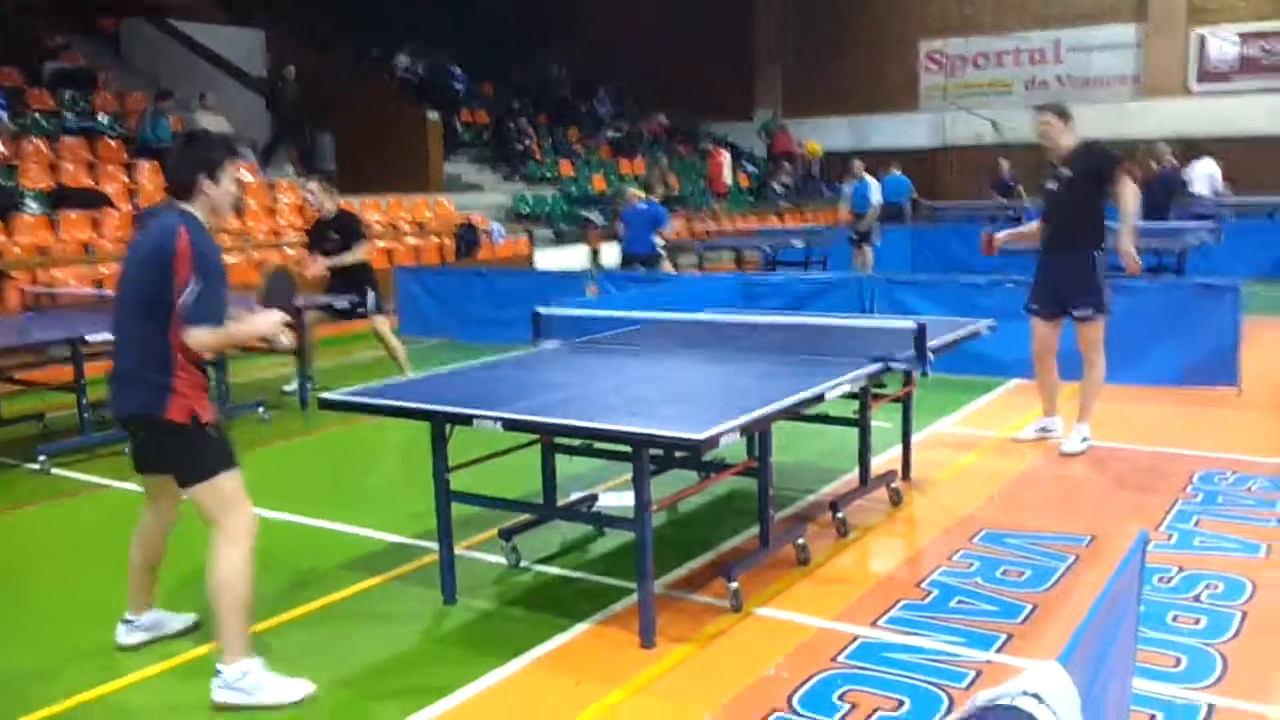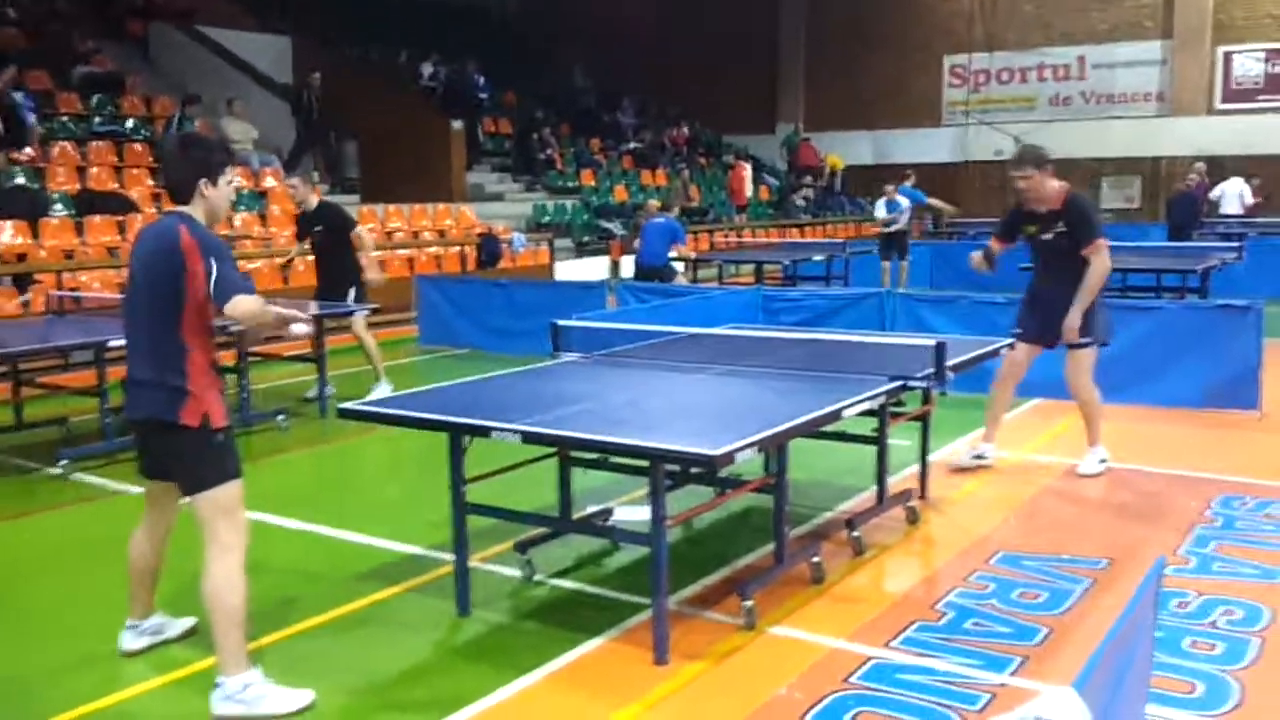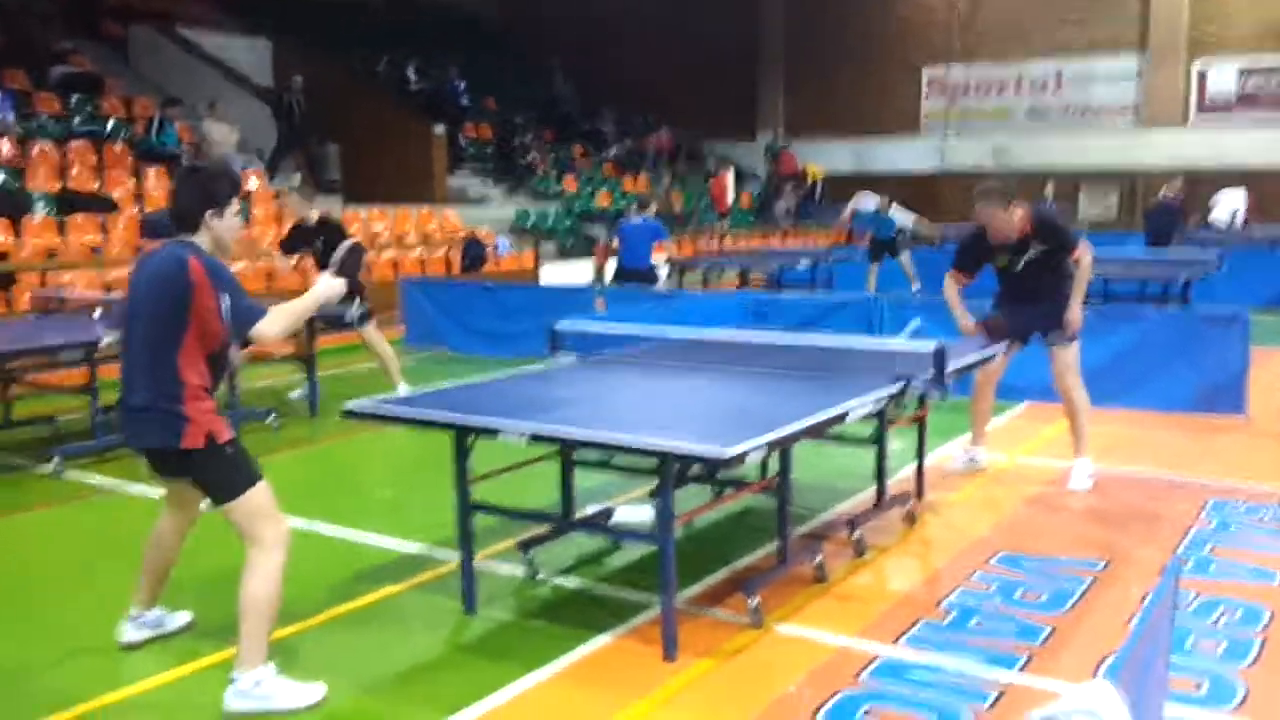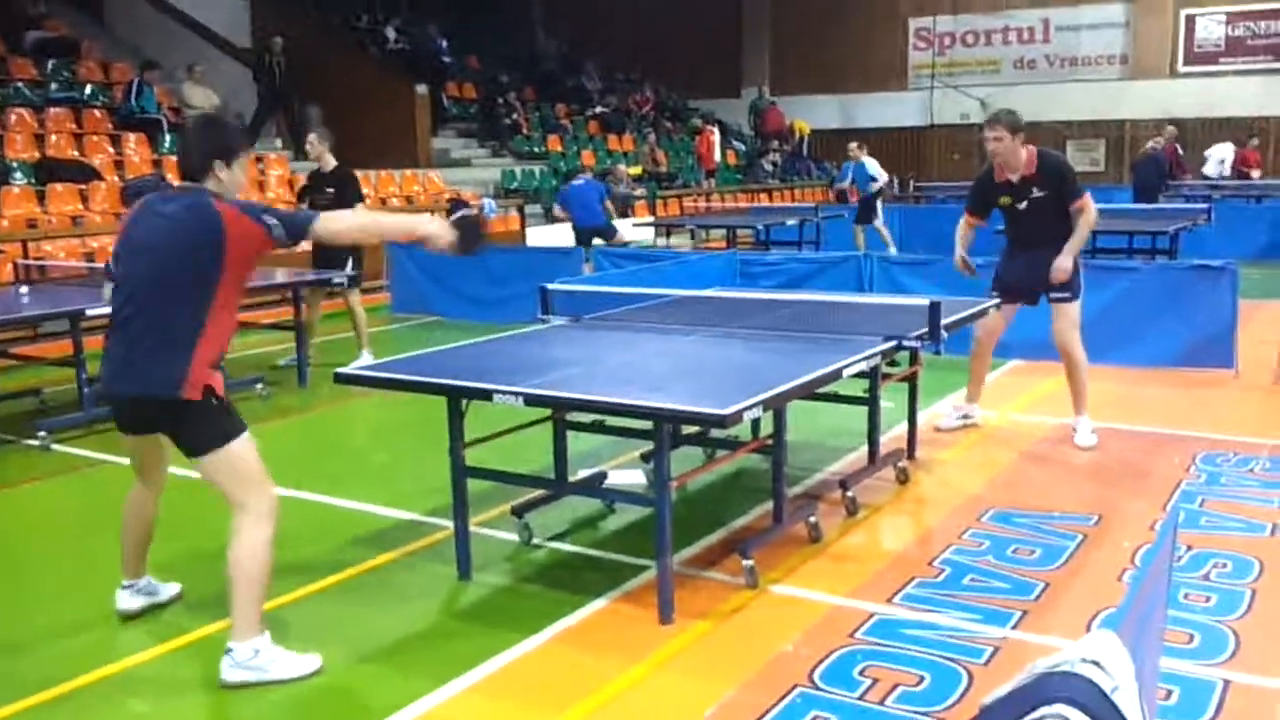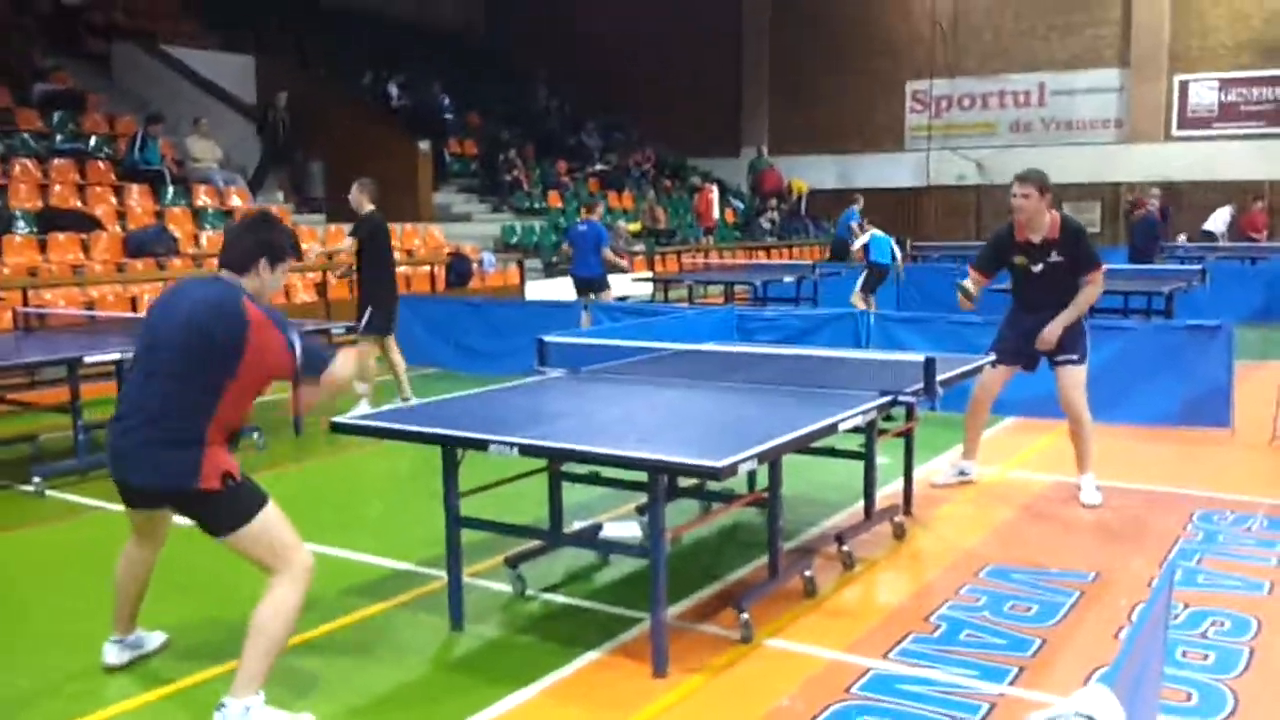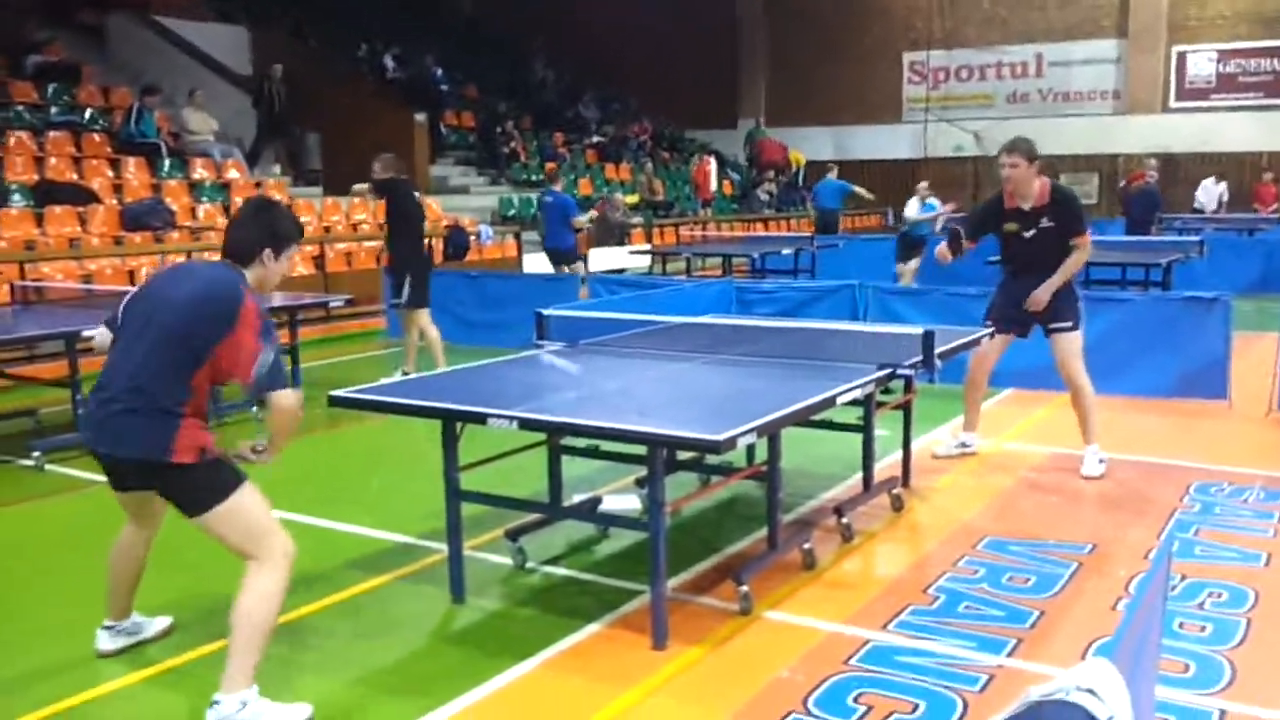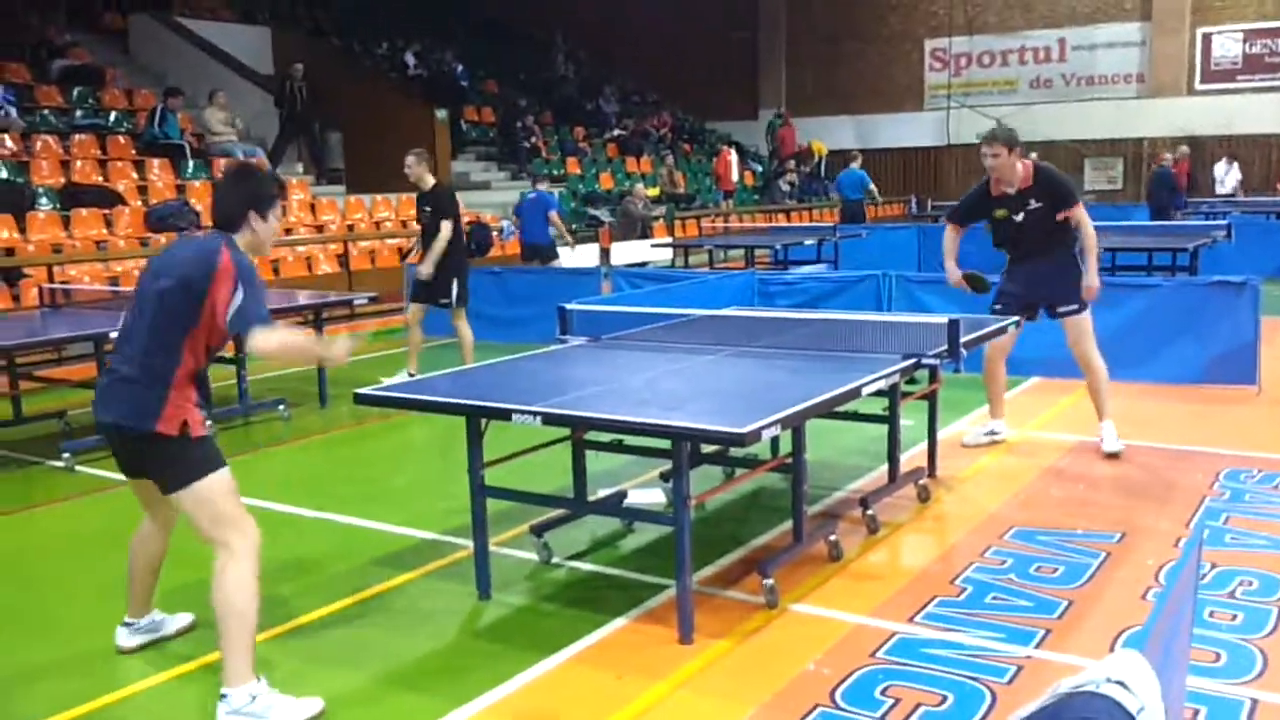
dt=0.7s
person 1, frame 1
left shoulder: (152, 230)
right shoulder: (193, 241)
right elbow: (200, 337)
left wrist: (239, 324)
right wrist: (256, 328)
left hip: (139, 395)
right hip: (174, 400)
left knee: (161, 505)
right knee: (235, 523)
left ankle: (139, 617)
right ankle: (236, 672)
person 1, frame 2
left shoulder: (154, 235)
right shoulder: (194, 238)
right elbow: (241, 307)
left wrist: (270, 314)
right wrist: (267, 317)
left hip: (146, 398)
right hip: (186, 405)
left knee: (157, 512)
right knee: (227, 537)
left ankle: (140, 624)
person 1, frame 3
left shoulder: (154, 262)
right shoulder: (202, 267)
left elbow: (156, 337)
right elbow: (265, 331)
right wrist: (318, 294)
left hip: (145, 416)
right hip: (188, 423)
left knee: (181, 505)
right knee: (269, 537)
left ankle: (142, 615)
right ankle: (251, 680)
person 1, frame 4
left shoulder: (142, 211)
right shoulder: (225, 215)
right elbow: (327, 227)
right wrist: (419, 227)
left hip: (124, 375)
right hip: (181, 381)
left knee: (149, 476)
right knee: (256, 503)
left ankle: (134, 586)
right ankle: (246, 650)
person 1, frame 5
left shoulder: (177, 295)
right shoulder: (251, 315)
right elbow: (331, 374)
right wrist: (356, 359)
left hip: (127, 451)
right hip: (190, 466)
left knee: (146, 536)
right knee: (293, 567)
left ankle: (122, 640)
person 1, frame 6
left shoulder: (171, 277)
right shoulder: (242, 307)
left elbow: (108, 337)
right elbow: (284, 402)
right wrist: (273, 444)
left hip: (105, 426)
right hip: (166, 442)
left knee: (144, 519)
right knee: (273, 553)
left ankle: (118, 626)
person 1, frame 7
left shoulder: (182, 251)
right shoulder: (228, 261)
left elbow: (148, 330)
right elbow: (265, 341)
right wrist: (324, 349)
left hip: (120, 405)
right hip: (161, 415)
left knee: (160, 512)
right knee: (239, 541)
left ankle: (138, 621)
person 2, frame 1
left shoulder: (1092, 154)
right shoulder: (1053, 172)
left elbow: (1128, 189)
left wrist: (1125, 238)
right wrist: (1007, 235)
left hip: (1084, 262)
right hip: (1050, 264)
left knee: (1091, 351)
right knee: (1041, 350)
left ankle: (1082, 427)
right ankle: (1050, 420)
person 2, frame 2
left shoulder: (1076, 206)
right shoulder: (1019, 210)
left elbow: (1101, 262)
right elbow: (996, 245)
left wrist: (1076, 312)
right wrist: (982, 257)
left hip: (1077, 300)
right hip: (1039, 296)
left knee: (1079, 383)
right knee: (1006, 371)
left ankle: (1097, 449)
right ankle: (985, 447)
person 2, frame 3
left shoulder: (1046, 224)
right shoulder: (977, 240)
left elbow: (1084, 258)
right elbow: (953, 280)
left wrist: (1075, 305)
right wrist: (962, 316)
left hip: (1054, 303)
right hip: (1011, 306)
left knee: (1068, 381)
right knee: (984, 376)
left ankle: (1082, 462)
right ankle: (976, 451)
person 2, frame 4
left shoulder: (1053, 166)
right shoulder: (987, 180)
left elbow: (1087, 211)
right elbow: (969, 221)
left wrist: (1068, 255)
right wrist: (960, 250)
left hip: (1059, 257)
right hip: (1018, 258)
left knee: (1067, 340)
right knee: (985, 334)
left ankle: (1082, 420)
right ankle: (969, 408)
person 2, frame 5
left shoulder: (1073, 233)
right shoulder: (1004, 238)
left elbow: (1095, 284)
right elbow: (976, 279)
left wrist: (1059, 324)
right wrist: (967, 292)
left hip: (1064, 323)
right hip: (1021, 320)
left knee: (1073, 401)
right knee: (981, 392)
left ankle: (1087, 479)
right ankle: (966, 465)
person 2, frame 6
left shoulder: (1062, 199)
right shoulder: (994, 206)
left elbow: (1082, 248)
right elbow: (961, 243)
left wrist: (1049, 286)
right wrist: (944, 250)
left hip: (1056, 289)
right hip: (1013, 289)
left knee: (1071, 368)
right knee: (978, 362)
left ankle: (1093, 450)
right ankle: (968, 437)
person 2, frame 7
left shoulder: (1048, 178)
right shoulder: (983, 194)
left elbow: (1083, 222)
right elbow: (952, 227)
left wrist: (1091, 270)
right wrist: (952, 267)
left hip: (1061, 268)
right hip: (1019, 272)
left knee: (1084, 349)
right knee: (994, 351)
left ankle: (1107, 426)
right ankle: (996, 425)
person 3, frame 1
left shoulder: (348, 220)
right shoulder: (317, 227)
left elbow: (362, 254)
right elbow: (313, 257)
left wrist: (328, 262)
left hip: (362, 284)
right hip: (336, 285)
left knee: (381, 330)
right knee: (305, 321)
left ankle: (408, 375)
person 3, frame 2
left shoulder: (331, 211)
right shoulder: (303, 217)
left elbow: (362, 235)
left wrist: (370, 266)
right wrist: (291, 257)
left hip: (348, 277)
right hip: (326, 281)
left knee: (358, 329)
left ankle: (382, 382)
right ankle: (324, 384)
person 3, frame 3
left shoulder: (330, 225)
right shoulder: (299, 231)
left elbow: (354, 253)
right elbow: (284, 252)
left hip: (349, 287)
left knee: (370, 336)
left ankle: (401, 385)
person 3, frame 4
left shoulder: (346, 176)
right shoulder: (313, 177)
right elbow: (303, 209)
right wrist: (300, 204)
left hip: (344, 247)
right hip: (322, 248)
left knee: (351, 299)
right knee: (312, 299)
left ankle: (365, 353)
person 3, frame 5
left shoulder: (368, 220)
right shoulder: (374, 220)
left elbow: (346, 246)
left wrist: (323, 252)
right wrist: (351, 270)
left hip: (377, 293)
right hip: (382, 292)
left knee: (367, 345)
right knee: (389, 346)
left ankle: (365, 402)
right ankle: (406, 397)
person 3, frame 6
left shoulder: (395, 186)
right shoulder: (407, 190)
left elbow: (359, 189)
left wrist: (357, 189)
right wrist: (391, 241)
left hip: (410, 266)
right hip: (411, 264)
left knee: (422, 321)
right knee: (408, 320)
left ankle: (442, 371)
right ankle: (408, 371)
person 3, frame 7
left shoulder: (444, 194)
right shoulder: (421, 196)
left elbow: (446, 232)
left wrist: (429, 263)
right wrist: (418, 244)
left hip: (450, 266)
right hip: (427, 266)
left knee: (458, 319)
right knee: (412, 318)
right ankle: (410, 372)
